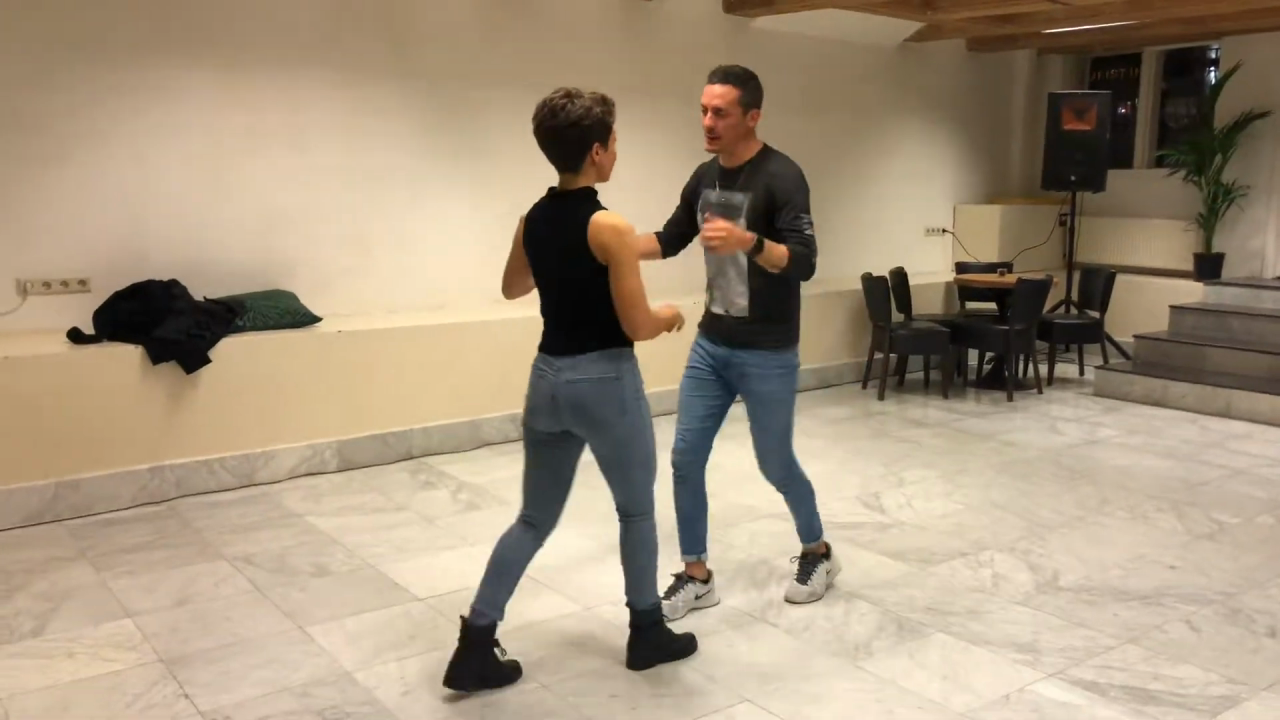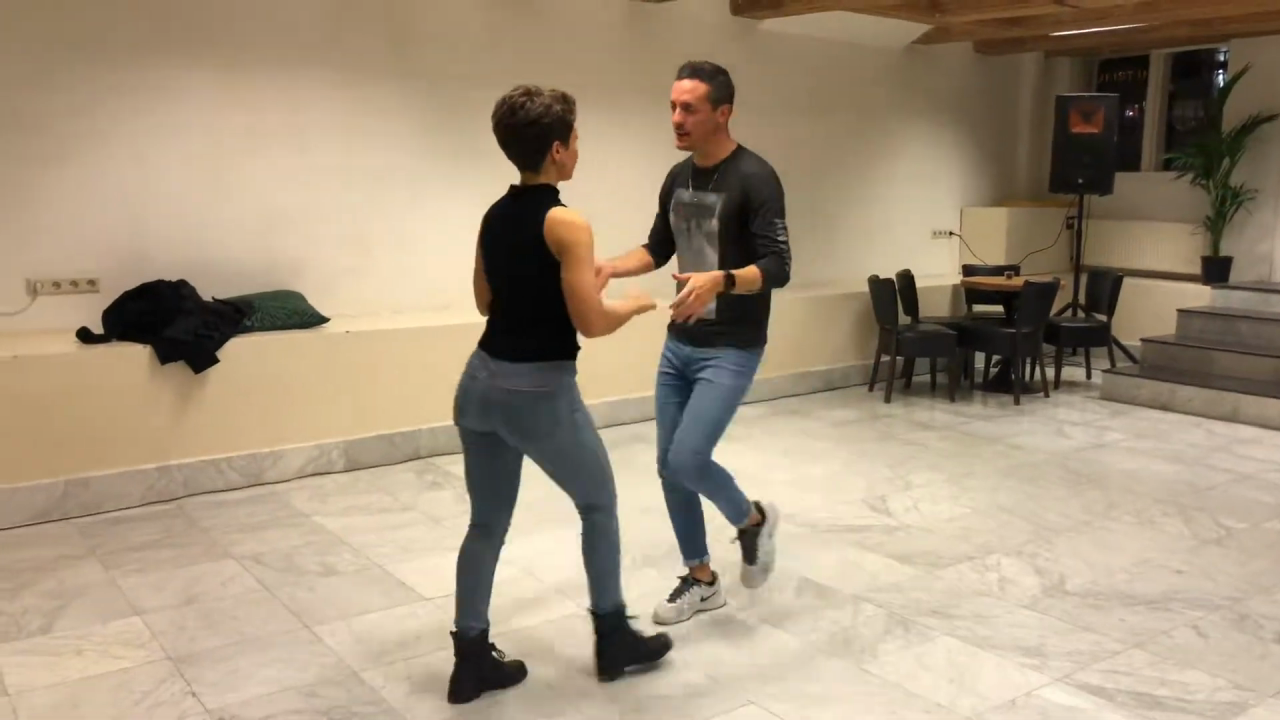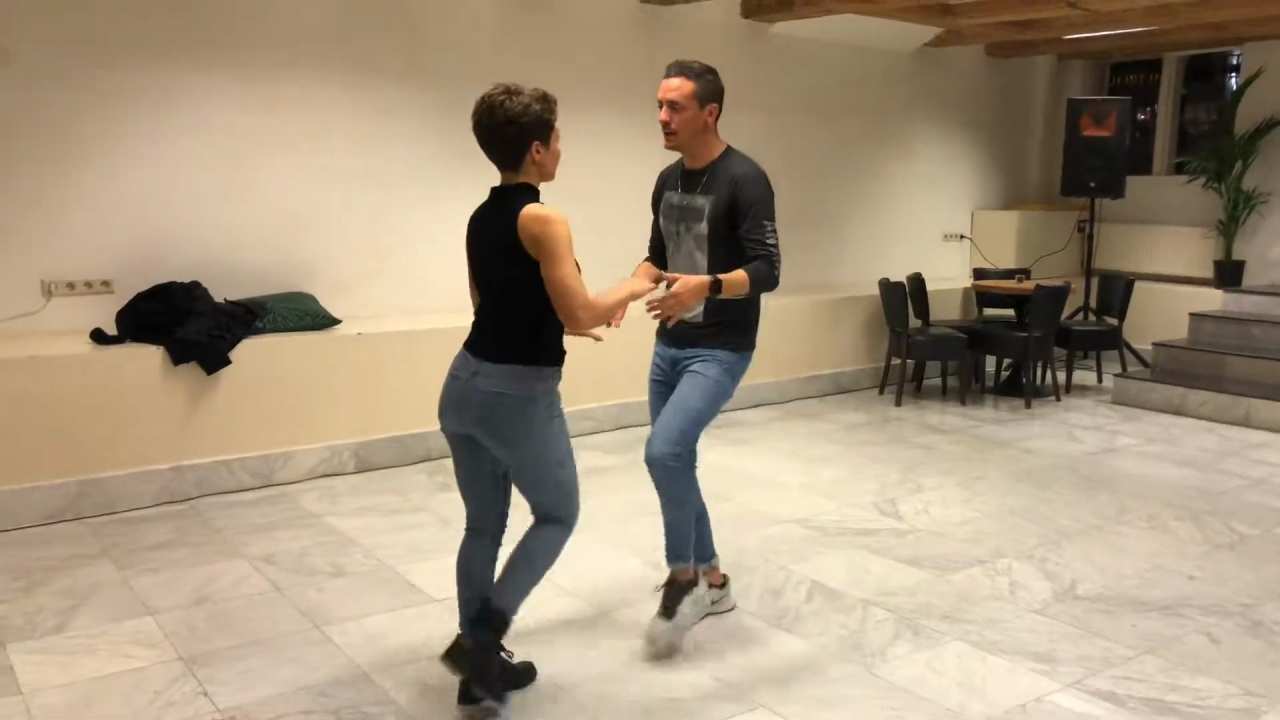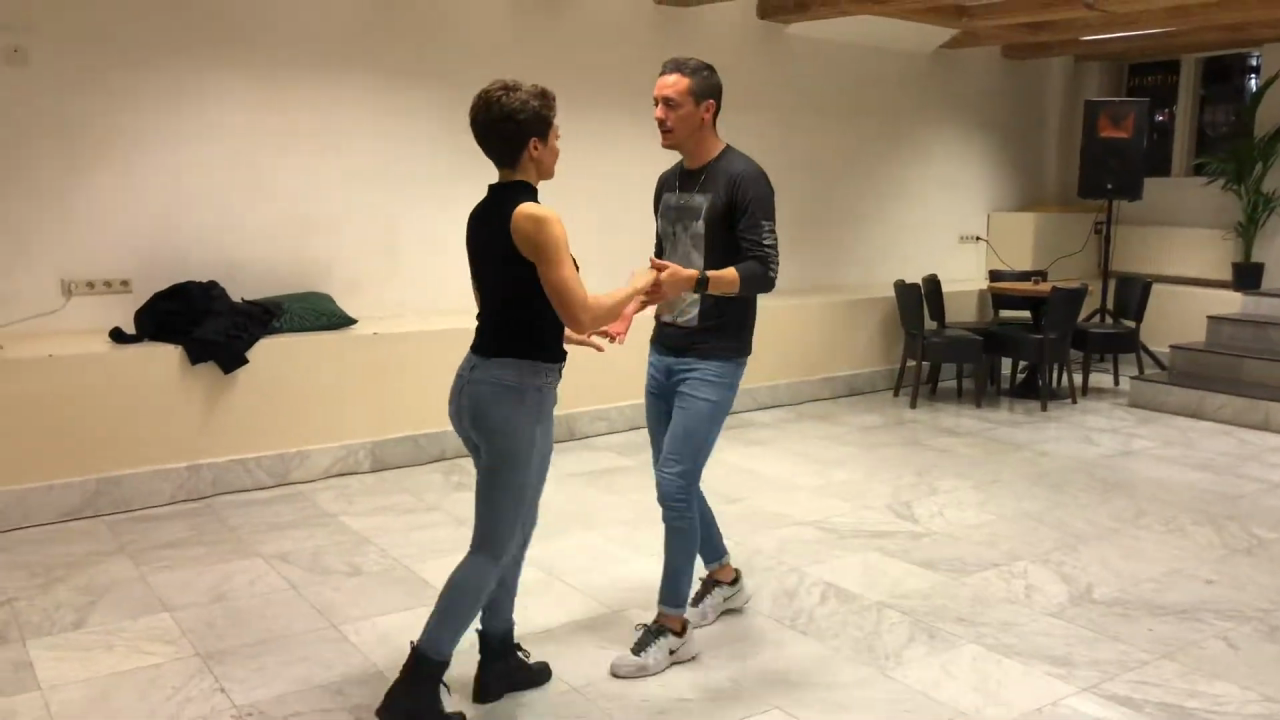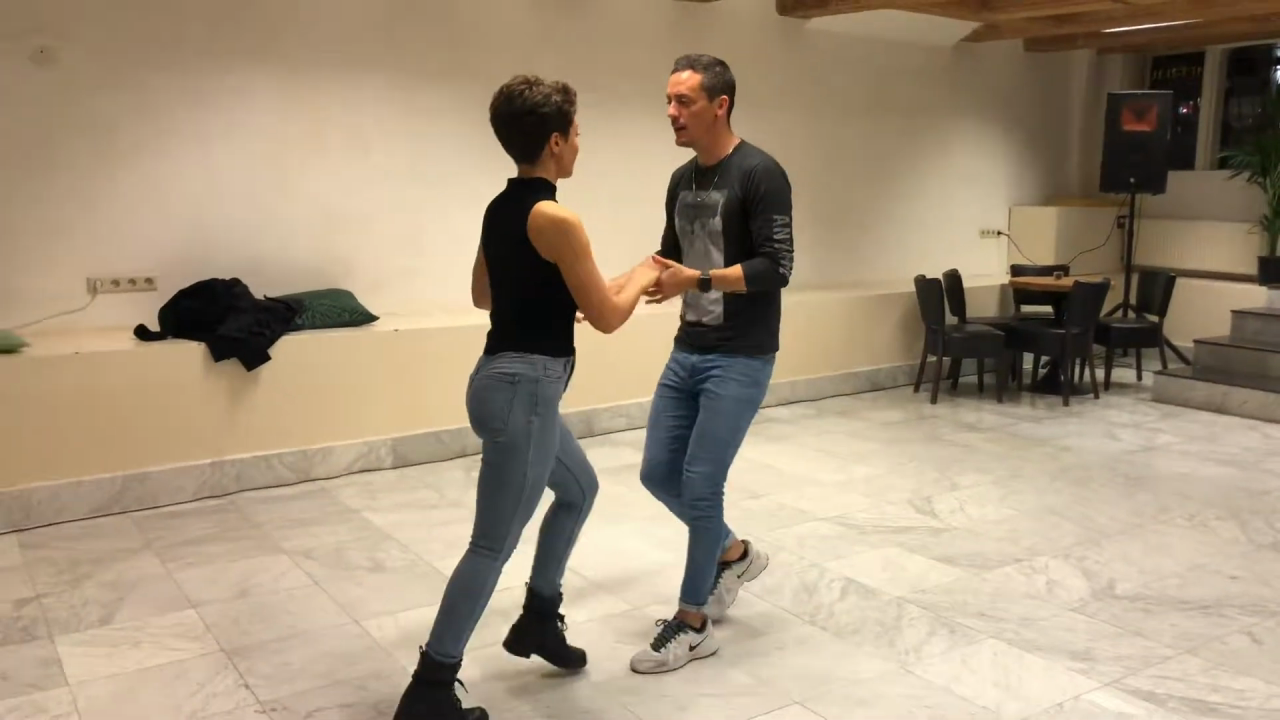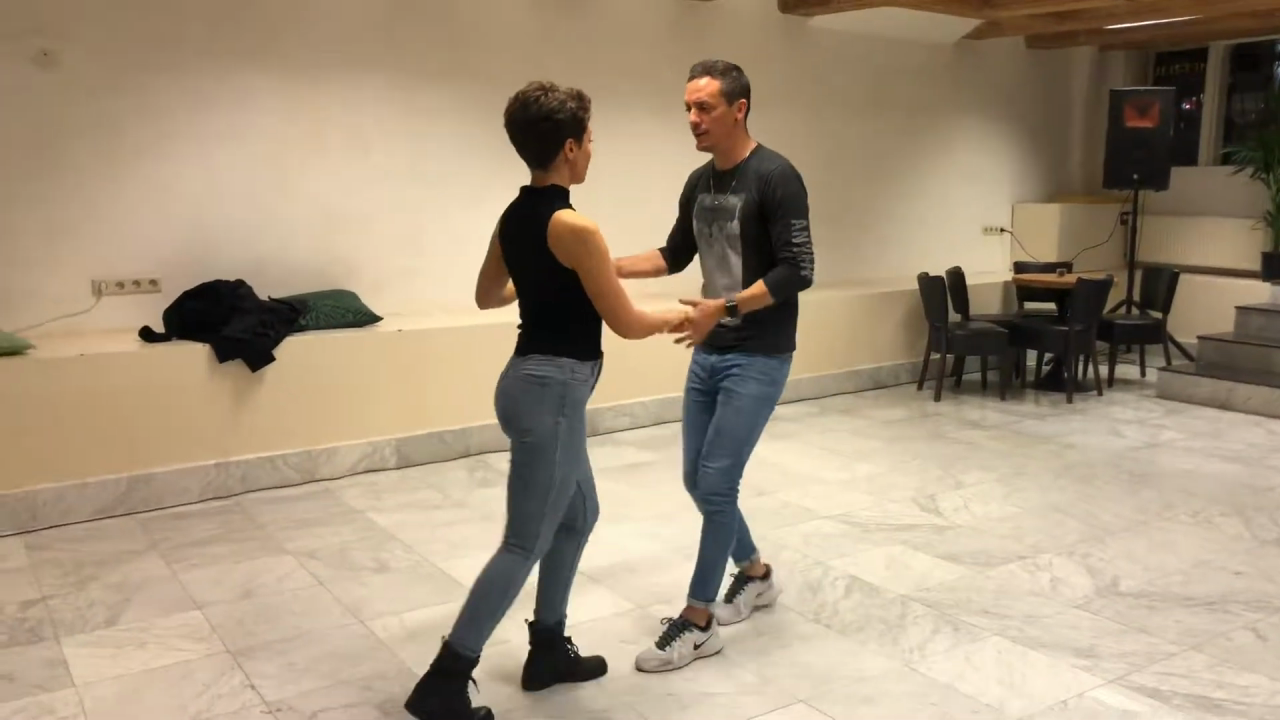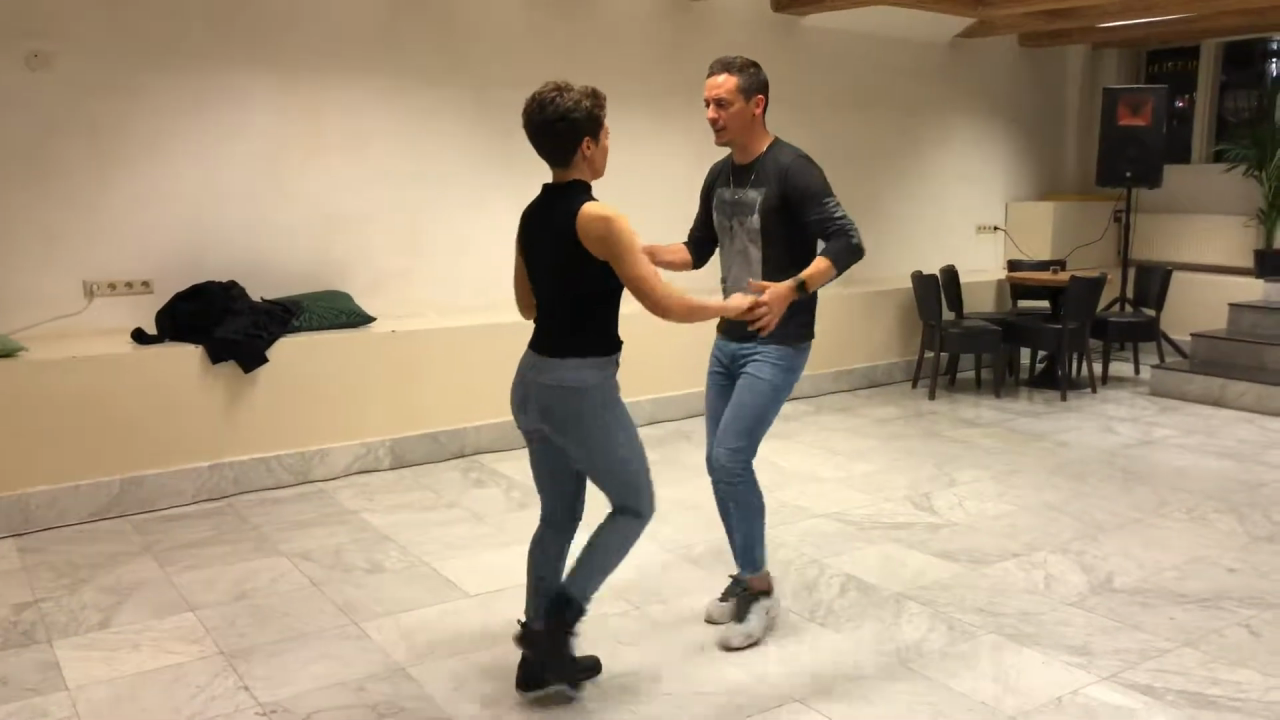
dt=0.2s
person 1, frame 1
left shoulder: (532, 221)
right shoulder: (610, 227)
left elbow: (512, 288)
right elbow: (636, 326)
right wrist: (669, 315)
left hip: (547, 378)
right hip: (603, 381)
left knee: (536, 515)
right knee: (636, 509)
left ankle: (474, 647)
right ankle: (648, 633)
person 1, frame 2
left shoulder: (493, 219)
right shoulder: (566, 224)
right elbow: (590, 322)
right wrist: (635, 303)
left hip: (483, 381)
right hip: (539, 390)
left knee: (486, 524)
right knee: (597, 504)
left ankle: (472, 658)
right ankle: (613, 639)
person 1, frame 3
left shoulder: (480, 220)
right shoulder: (541, 220)
right elbow: (580, 316)
left wrist: (554, 311)
right wrist: (630, 290)
left hip: (464, 383)
right hip: (519, 393)
left knee: (483, 526)
right knee: (557, 516)
left ankle: (483, 658)
right ankle: (479, 638)
person 1, frame 4
left shoulder: (481, 215)
right shoulder: (536, 219)
right elbow: (581, 314)
left wrist: (561, 332)
right wrist: (637, 284)
left hip: (475, 382)
right hip: (516, 393)
left knee: (502, 532)
right knee: (498, 545)
left ankle: (500, 659)
person 1, frame 5
left shoulder: (500, 209)
right shoulder: (555, 218)
right elbow: (607, 318)
right wrist: (640, 277)
left hip: (504, 378)
right hip: (523, 389)
left knee: (579, 490)
right knee: (494, 542)
left ankle: (540, 619)
person 1, frame 6
left shoulder: (514, 216)
right shoulder: (573, 226)
left elbow: (486, 295)
right elbow: (626, 324)
right wrist: (673, 316)
left hip: (530, 380)
right hip: (552, 390)
left knee: (577, 515)
right knee: (525, 542)
left ankle: (548, 648)
person 1, frame 7
left shoulder: (532, 217)
right shoulder: (595, 218)
right elbow: (665, 303)
right wrist: (732, 305)
left hip: (534, 380)
right hip: (581, 386)
left knee: (558, 517)
right knee: (634, 505)
left ankle: (544, 647)
right ankle: (557, 620)
person 2, frame 1
left shoulder: (781, 176)
right shoulder: (704, 177)
left elbow: (804, 264)
right elbow: (671, 239)
left wrist: (748, 242)
left hip: (767, 352)
right hip: (710, 345)
left knee: (776, 465)
right knee: (685, 459)
left ankle: (817, 554)
right ankle: (696, 575)
person 2, frame 2
left shoulder: (754, 178)
right shoulder: (677, 179)
left elbow: (777, 268)
right elbow: (657, 250)
left wrist: (719, 282)
right wrist: (604, 268)
left hip: (731, 350)
right hip: (678, 346)
left knee: (691, 463)
right knee: (669, 465)
left ankle: (752, 520)
right ankle: (701, 578)
person 2, frame 3
left shoulder: (744, 180)
right shoulder: (667, 181)
left elbow: (767, 272)
left wrist: (706, 285)
left hip: (719, 351)
right hip: (669, 347)
left knee: (664, 453)
right knee: (672, 465)
left ankle: (683, 577)
right ankle: (712, 582)
person 2, frame 4
left shoulder: (744, 179)
right shoulder: (667, 183)
left elbow: (763, 273)
left wrist: (694, 282)
right wrist: (631, 306)
left hip: (714, 360)
right hip: (664, 354)
left knee: (673, 485)
right knee: (675, 481)
left ankle: (671, 626)
right ankle: (724, 577)
person 2, frame 5
left shoulder: (760, 174)
right shoulder: (681, 181)
left elbow: (777, 269)
left wrist: (697, 280)
left hip: (741, 359)
right hip: (687, 351)
left knee: (701, 485)
right knee: (657, 474)
left ankle: (692, 621)
right ankle: (732, 552)
person 2, frame 6
left shoulder: (776, 177)
right shoulder: (698, 184)
left elbow: (798, 272)
right elbow: (674, 255)
left wrist: (724, 307)
right wrist: (608, 267)
left hip: (758, 358)
right hip: (707, 354)
left knee: (716, 482)
right knee: (697, 480)
left ankle: (698, 619)
right ankle: (754, 572)
person 2, frame 7
left shoulder: (793, 170)
right shoulder: (718, 177)
left elbow: (847, 244)
right elbow: (699, 250)
left wrist: (793, 289)
right wrist: (647, 252)
left hip: (778, 344)
right hip: (729, 341)
left knee: (730, 459)
right knee: (719, 465)
left ankle: (756, 587)
right ankle: (748, 576)
